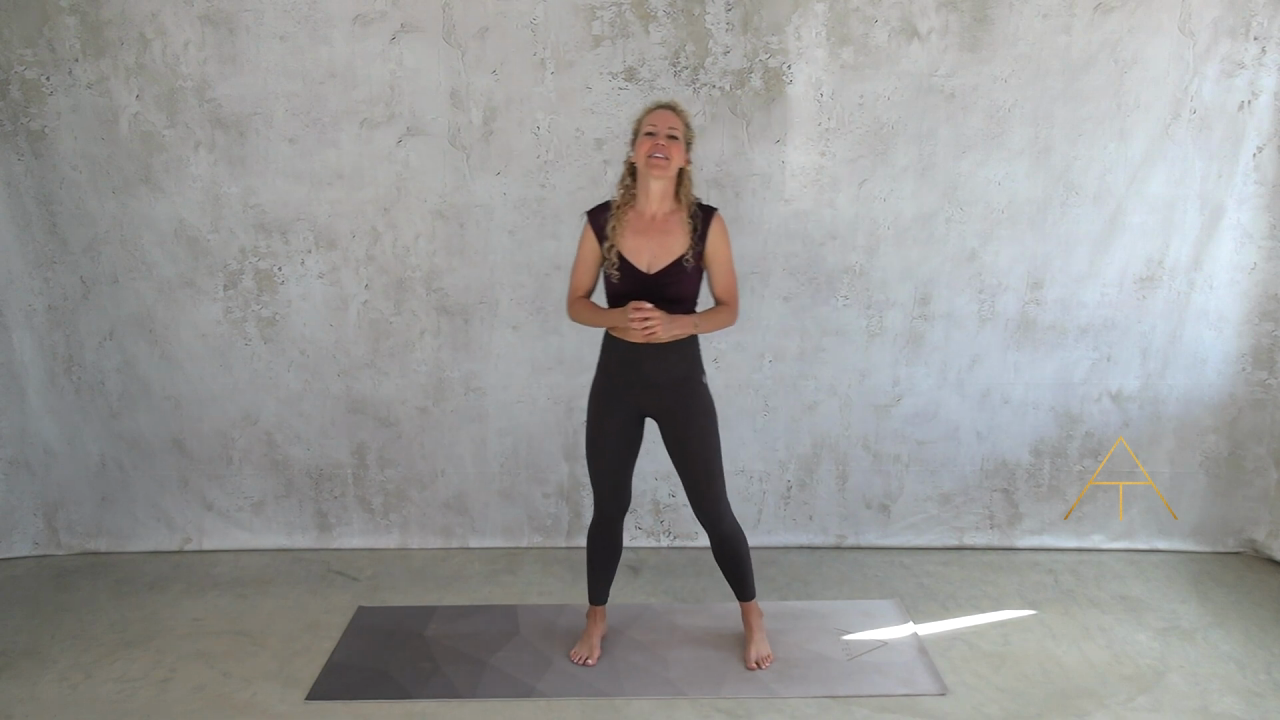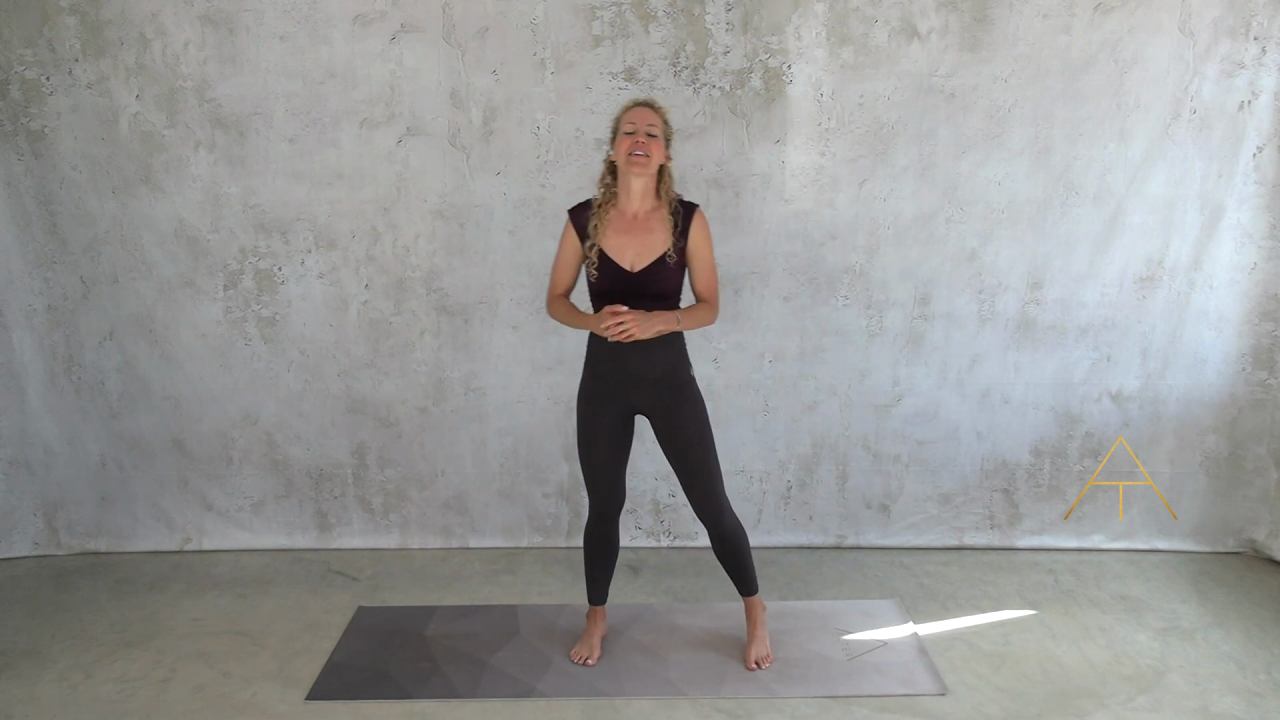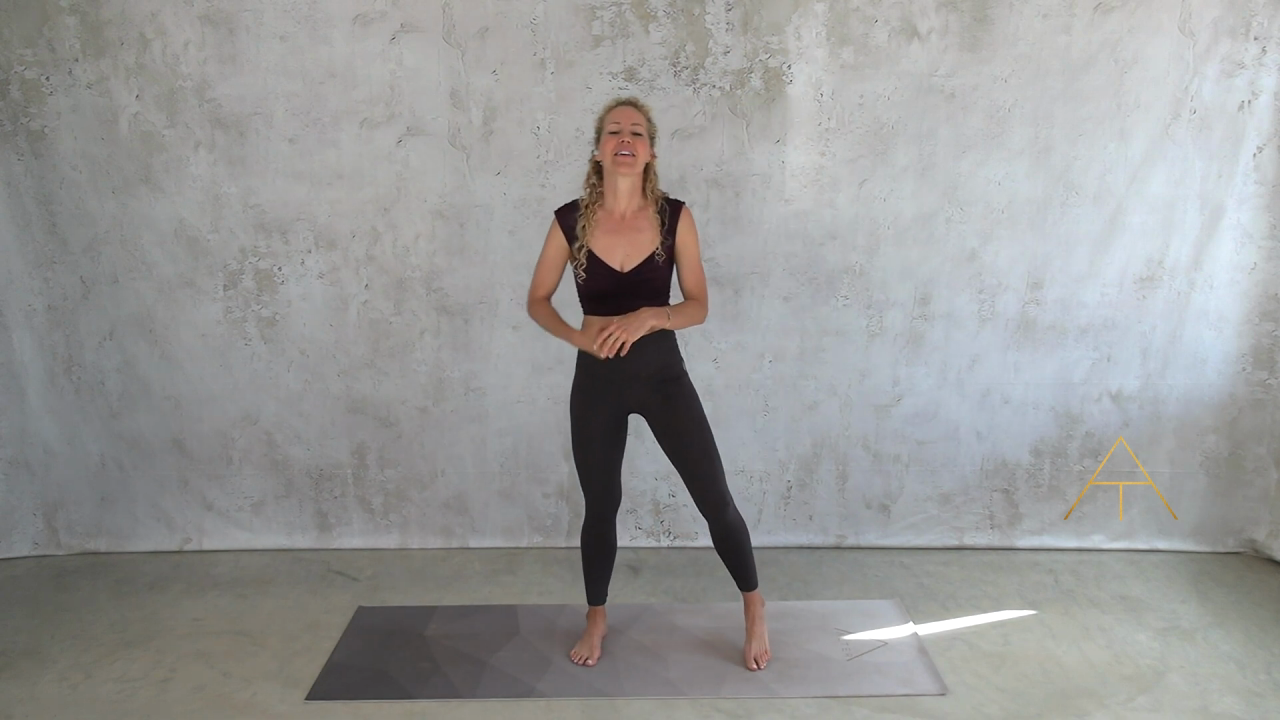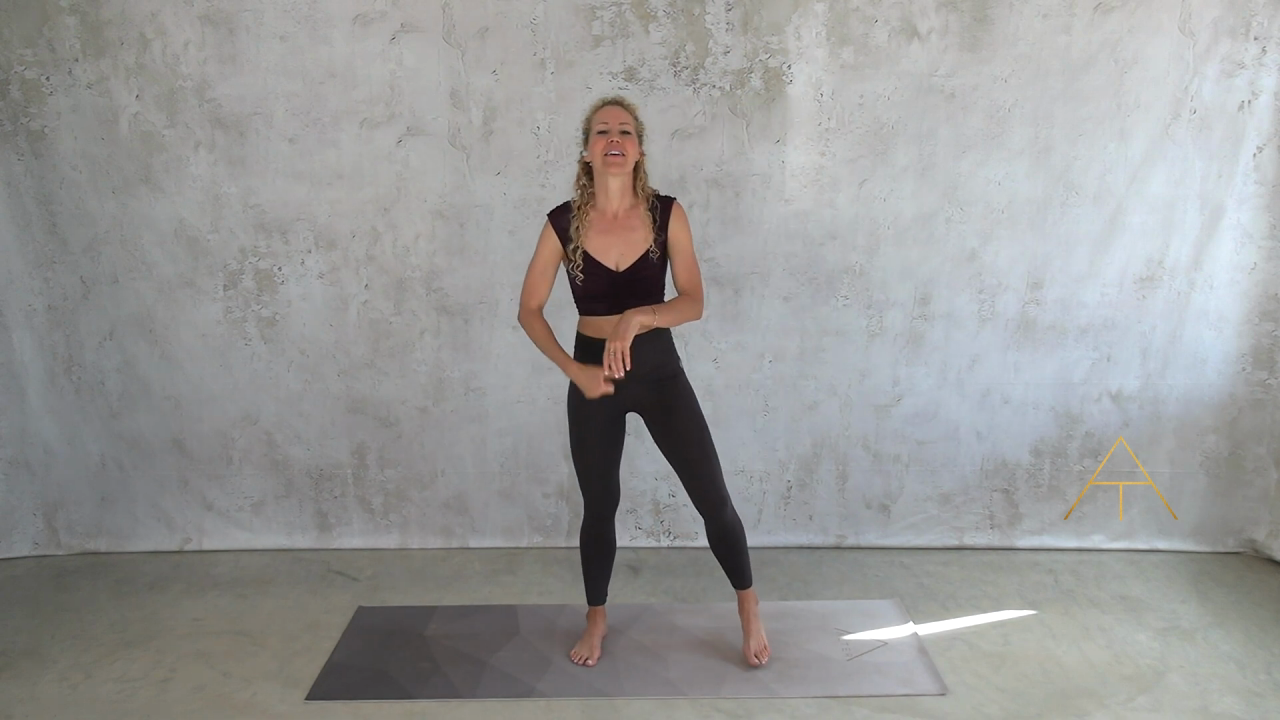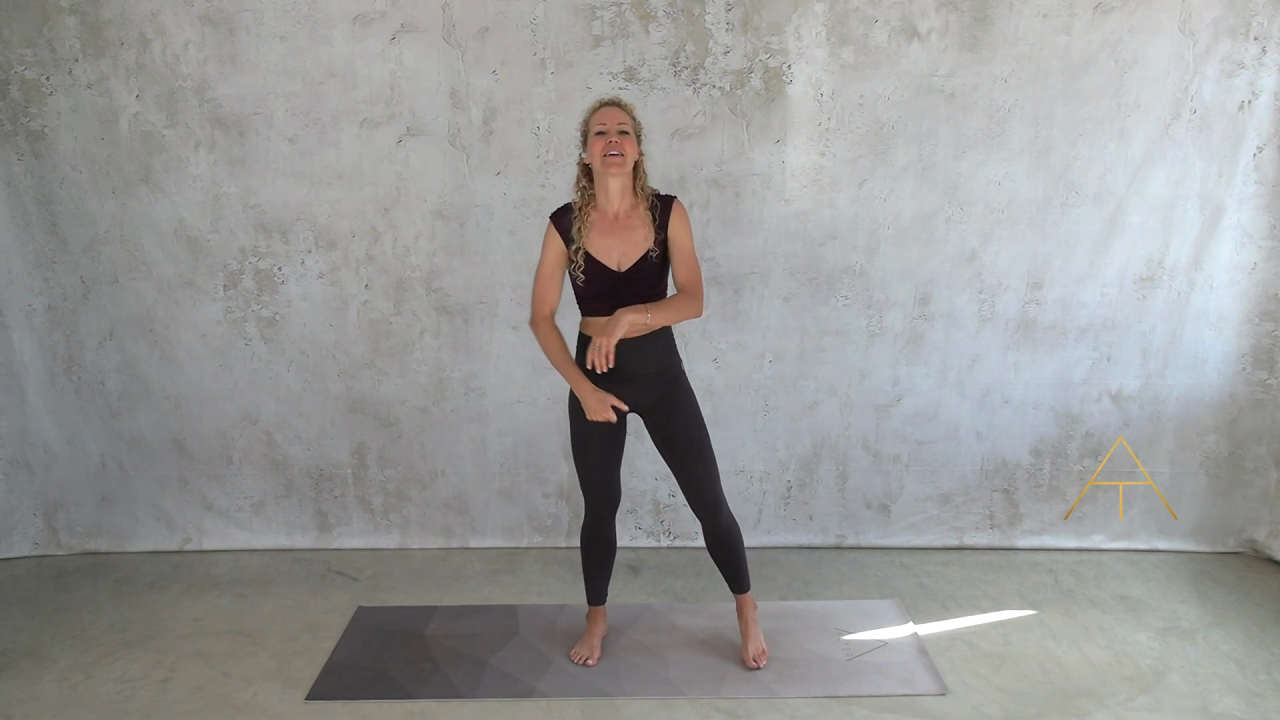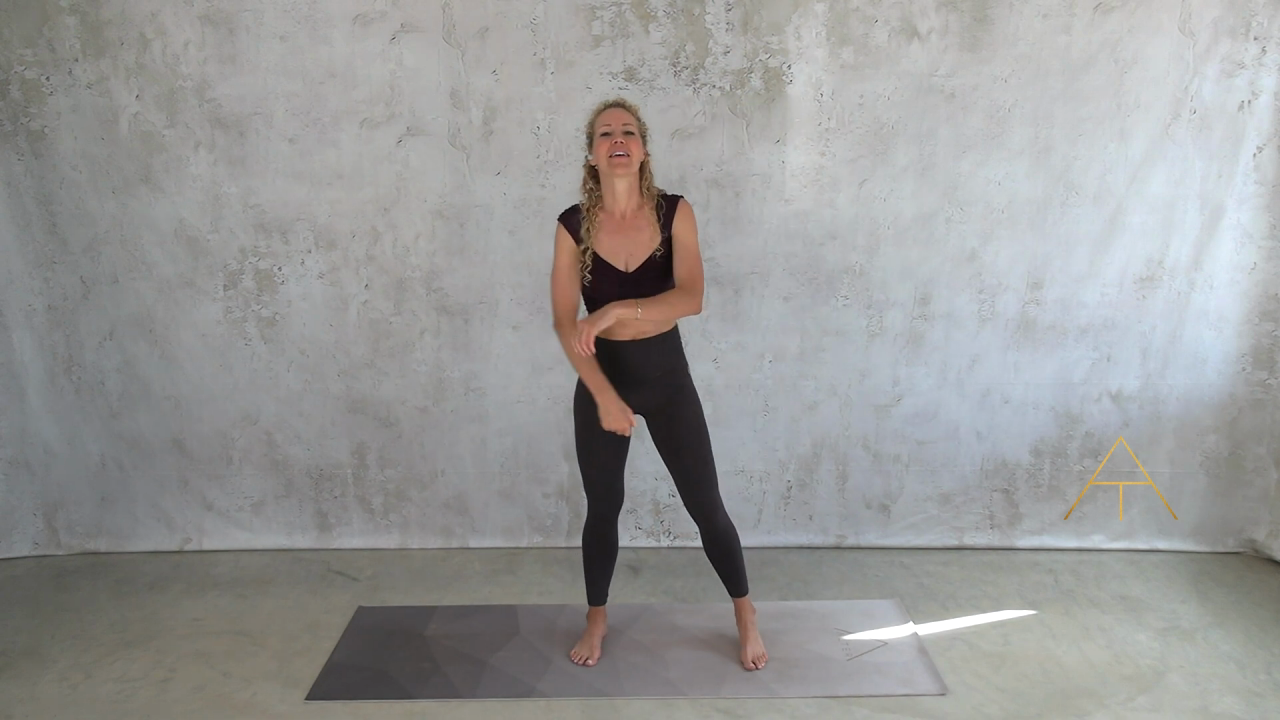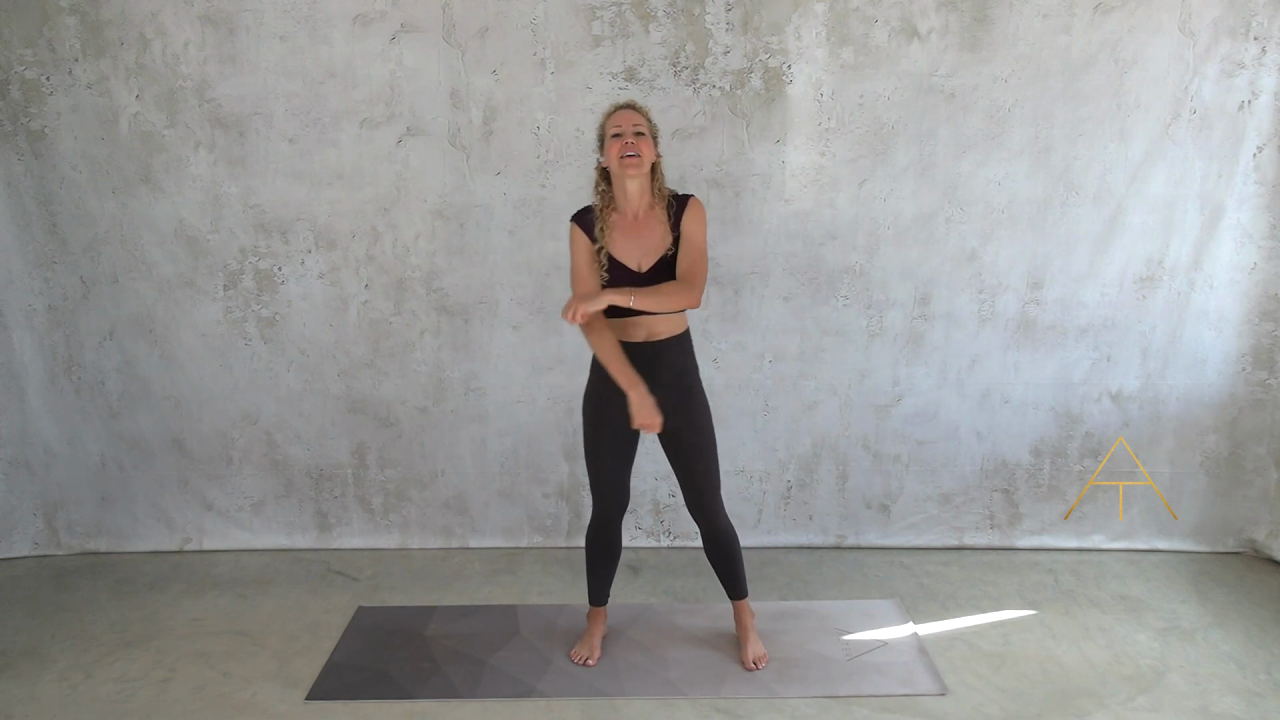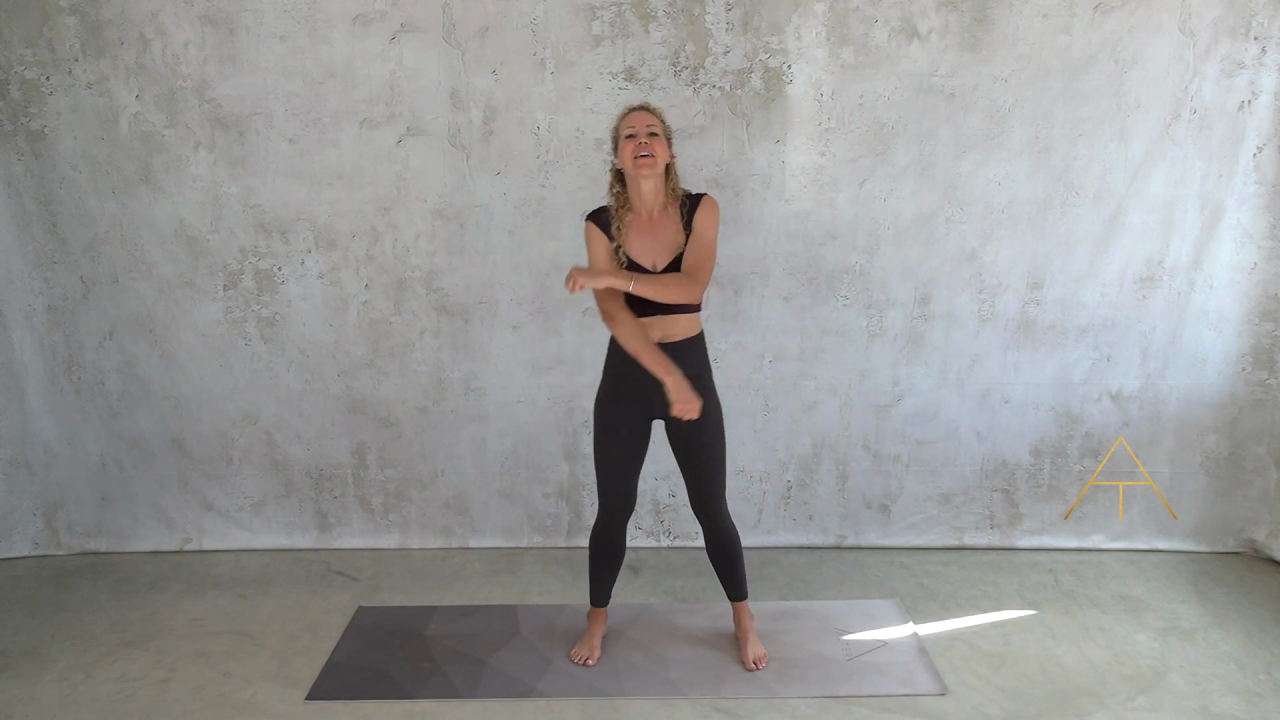
dt=0.1s
person 1, frame 1
left shoulder: (707, 223)
right shoulder: (602, 221)
left elbow: (729, 308)
right elbow: (575, 303)
left wrist: (680, 323)
right wrist: (613, 317)
left hip: (680, 376)
right hip: (616, 375)
left knee: (712, 506)
right knee: (609, 508)
left ankle: (752, 615)
right ankle: (596, 617)
person 1, frame 2
left shoulder: (687, 219)
right shoulder: (583, 220)
left elbow: (710, 307)
right elbow: (554, 299)
left wrist: (658, 320)
right wrist: (592, 320)
left hip: (668, 371)
right hip: (604, 375)
left knee: (709, 501)
right knee: (604, 505)
left ankle: (754, 610)
right ankle: (596, 617)
person 1, frame 3
left shoulder: (675, 216)
right shoulder: (570, 220)
left elbow: (698, 305)
right elbow: (537, 301)
left wrist: (647, 317)
right wrist: (575, 336)
left hip: (661, 369)
right hip: (596, 375)
left knee: (713, 495)
right knee: (601, 504)
left ankle: (753, 605)
right ankle: (596, 618)
person 1, frame 4
left shoulder: (667, 213)
right shoulder: (562, 223)
left elbow: (693, 304)
right elbow: (530, 310)
left wrist: (635, 319)
right wrist: (571, 368)
left hip: (657, 366)
right hip: (592, 372)
left knee: (712, 494)
right knee: (599, 504)
left ankle: (748, 606)
right ankle: (596, 618)
person 1, frame 5
left shoulder: (668, 212)
right shoulder: (564, 224)
left elbow: (693, 301)
right elbow: (541, 318)
left wrist: (627, 317)
right wrist: (579, 387)
left hip: (659, 366)
right hip: (597, 374)
left knee: (708, 499)
right knee: (600, 505)
left ankle: (746, 610)
right ankle: (596, 618)
person 1, frame 6
left shoulder: (675, 210)
right shoulder: (573, 225)
left elbow: (691, 298)
right elbow: (566, 324)
left wrist: (610, 313)
right wrist: (603, 395)
left hip: (665, 369)
right hip: (601, 374)
left knee: (706, 503)
right knee: (603, 507)
left ankle: (745, 614)
right ankle: (596, 618)
person 1, frame 7
left shoulder: (686, 210)
right shoulder: (586, 225)
left elbow: (690, 292)
right elbow: (590, 323)
left wrist: (609, 296)
right wrist: (634, 391)
left hip: (677, 370)
right hip: (612, 377)
left knee: (708, 507)
right knee: (608, 508)
left ankle: (744, 617)
right ankle: (597, 618)
person 1, frame 8
left shoulder: (701, 209)
right shoulder: (600, 225)
left elbow: (690, 288)
right elbow: (614, 316)
left wrist: (606, 276)
right wrist: (669, 378)
left hip: (689, 370)
right hip: (627, 375)
left knee: (711, 508)
right knee: (614, 508)
left ankle: (743, 619)
right ankle: (598, 618)
